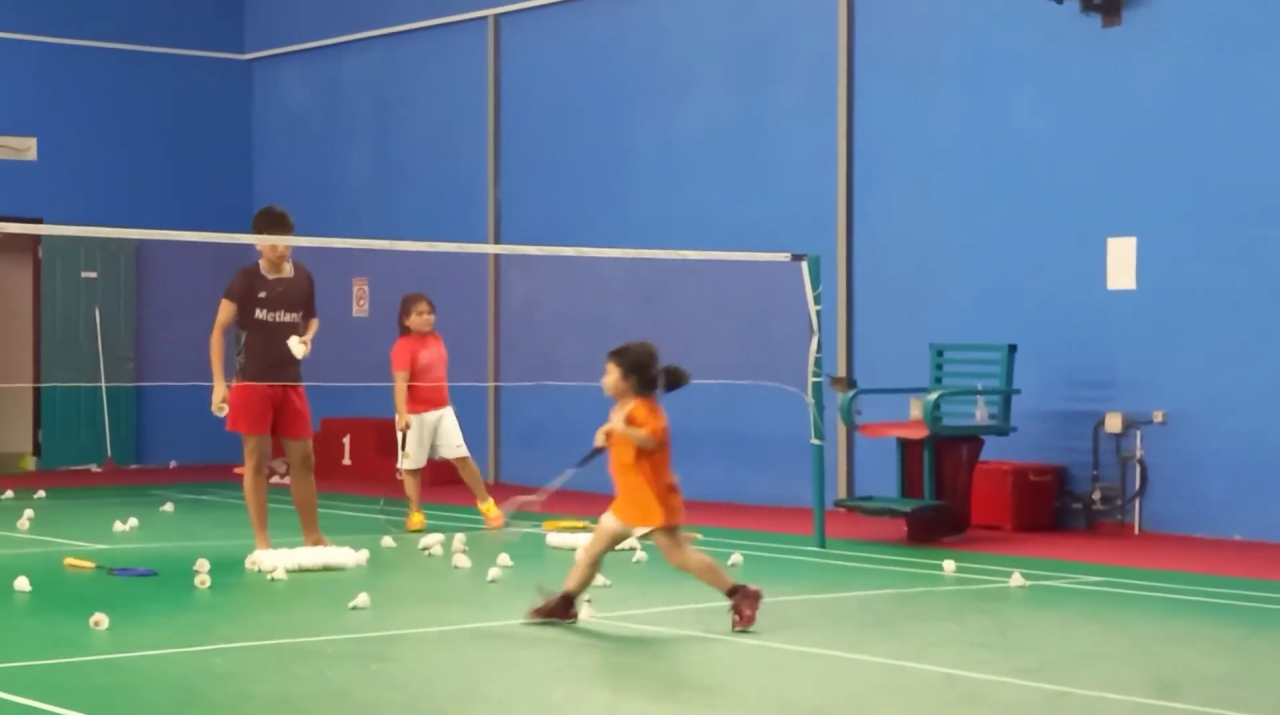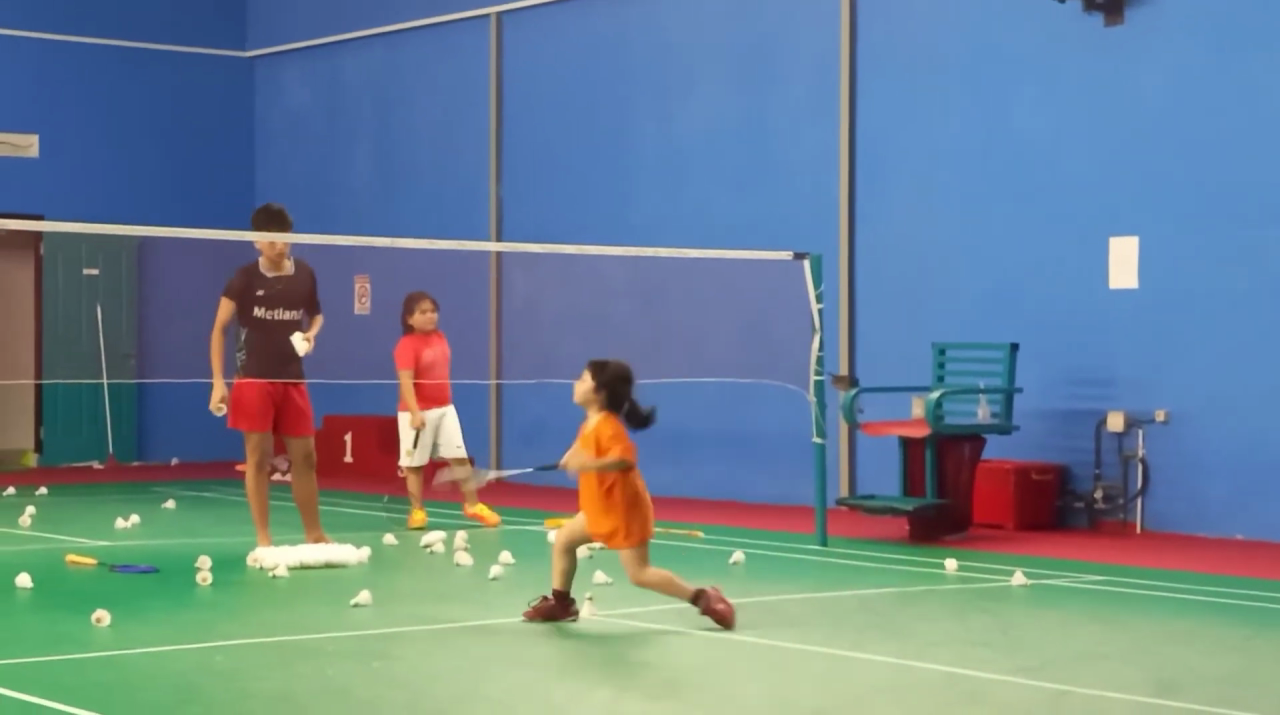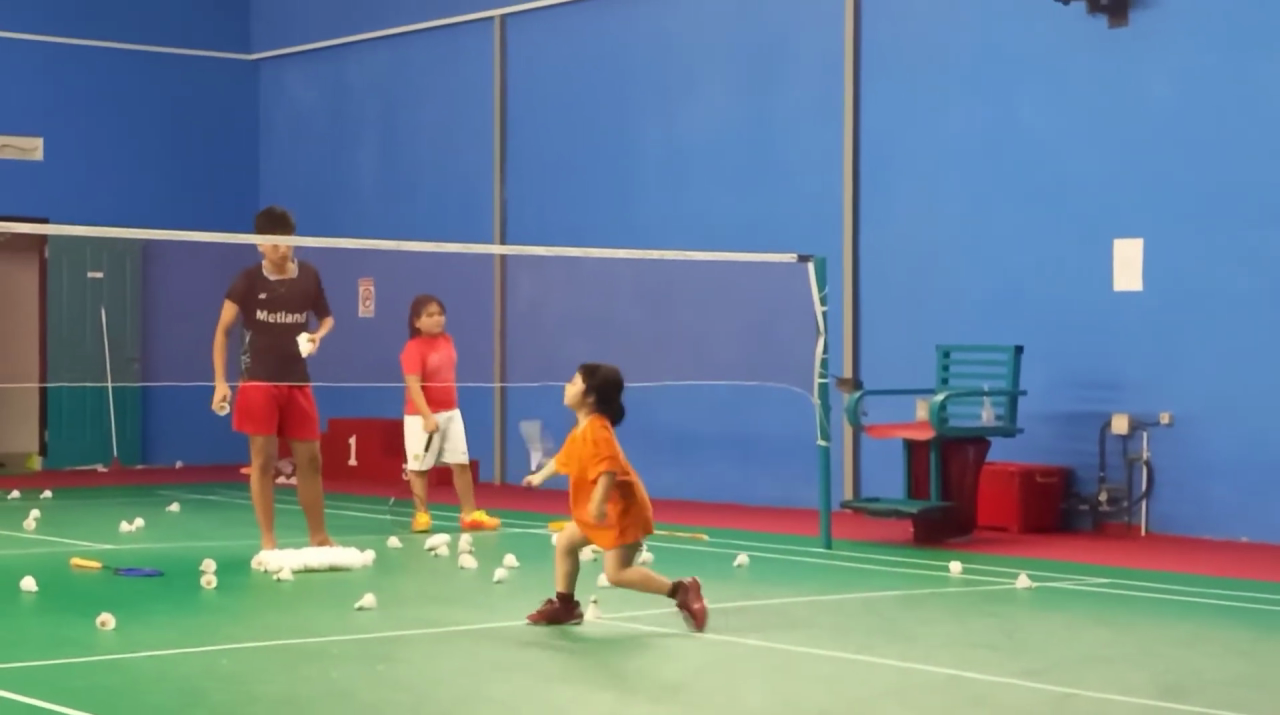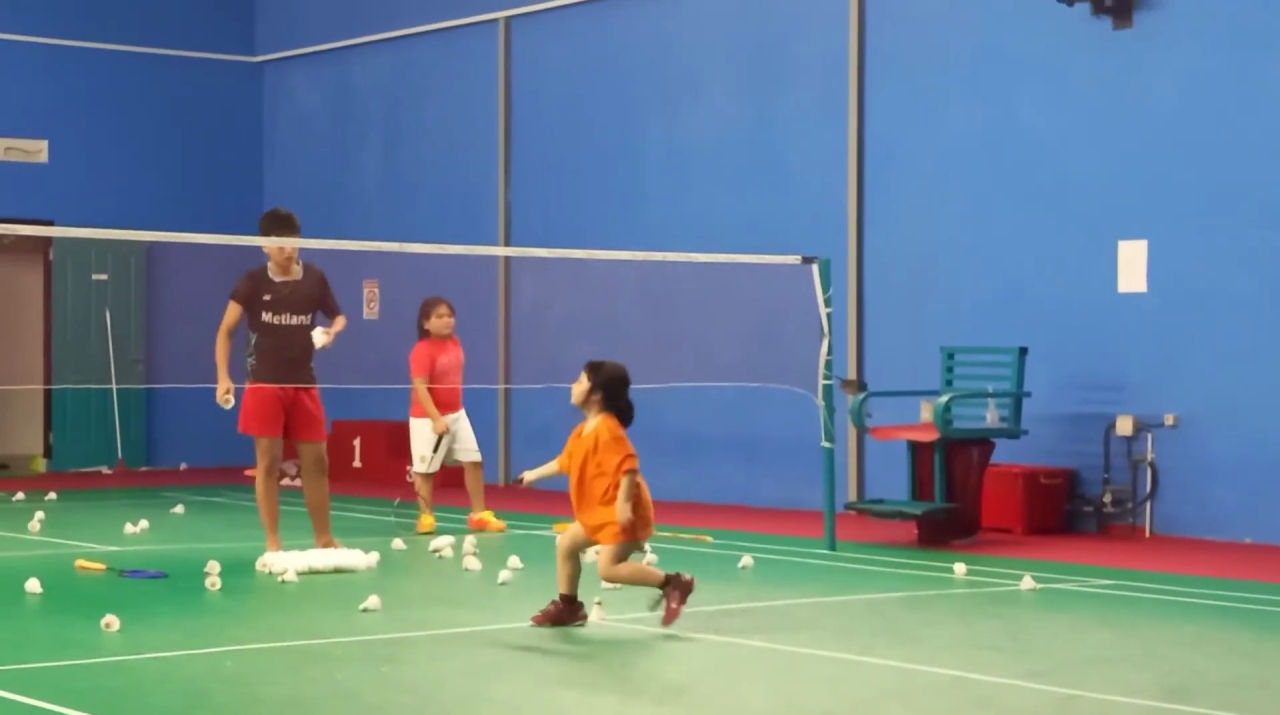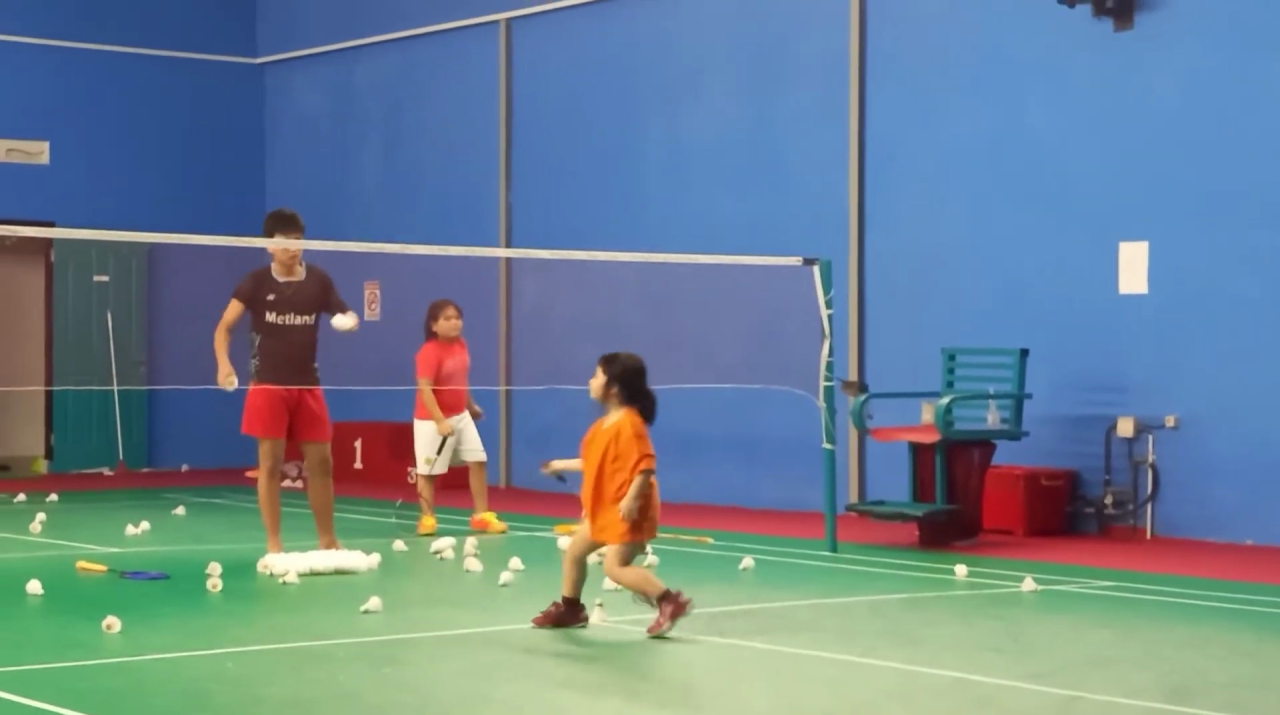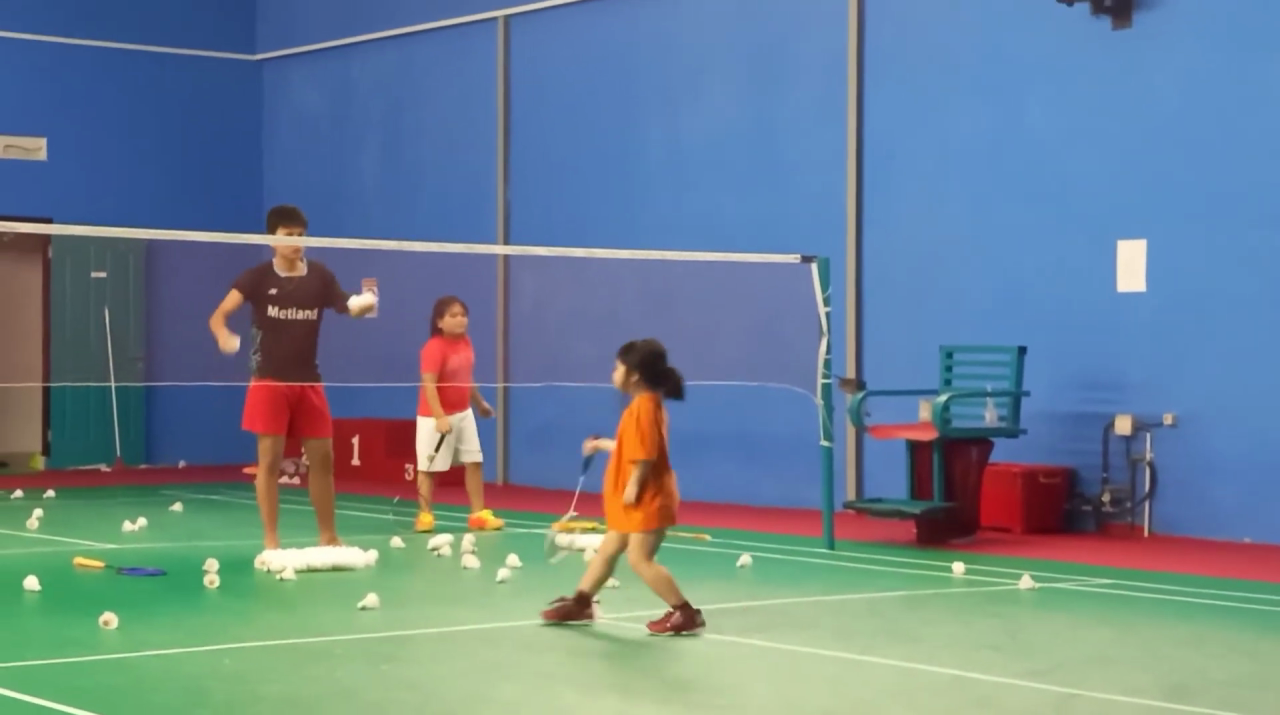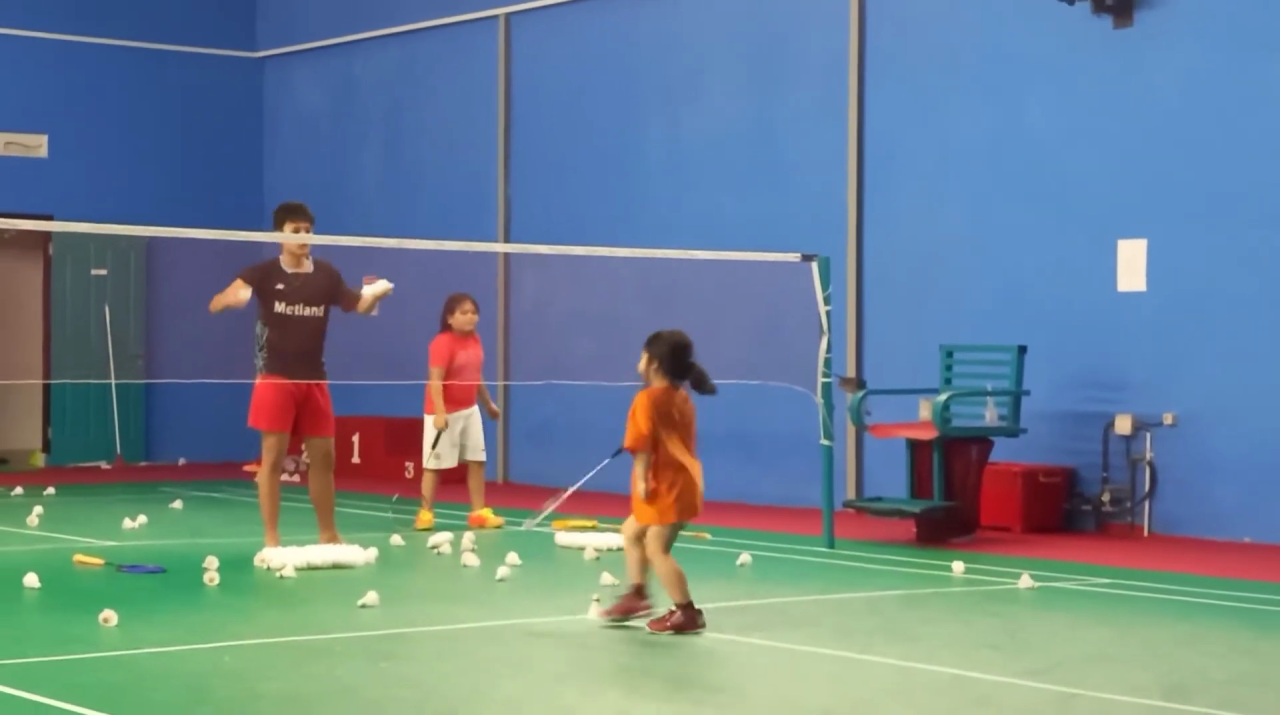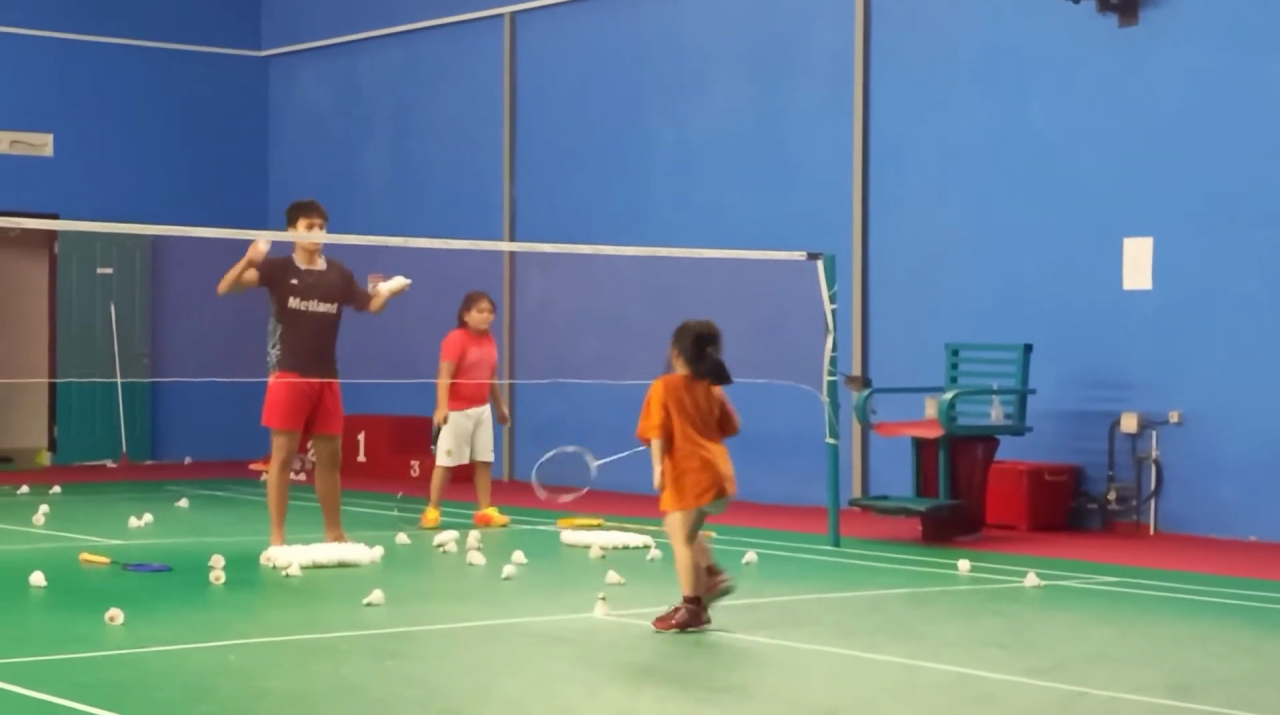
dt=0.1s
person 1, frame 1
left shoulder: (303, 278)
right shoulder: (245, 280)
right elbow: (219, 330)
left wrist: (307, 337)
right wrist: (219, 383)
left hip: (290, 382)
right hip: (252, 383)
left knee: (303, 459)
right knee: (257, 461)
left ankle: (313, 536)
right ankle: (262, 541)
person 1, frame 2
left shoulder: (305, 274)
right shoulder: (244, 278)
left elbow: (316, 314)
right elbow: (219, 329)
left wrist: (311, 334)
right wrist: (218, 382)
left hip: (293, 380)
right hip: (254, 380)
left knee: (305, 457)
right knee: (259, 458)
left ankle: (315, 534)
right ankle: (263, 539)
person 1, frame 3
left shoulder: (309, 276)
right shoulder: (247, 281)
left elbow: (326, 316)
right elbow: (222, 331)
left wrist: (319, 334)
right wrist: (220, 381)
left hip: (297, 383)
right hip: (258, 383)
left knee: (311, 461)
right knee: (263, 462)
left ankle: (319, 537)
right ankle: (268, 541)
person 1, frame 4
left shoulder: (315, 278)
right shoulder: (252, 282)
left elbow: (338, 316)
right elbow: (225, 331)
left wrist: (331, 331)
right wrist: (223, 377)
left hip: (304, 385)
right hip: (264, 385)
left knee: (317, 462)
right knee: (268, 464)
left ankle: (324, 539)
right ankle: (272, 543)
person 1, frame 5
left shoulder: (318, 279)
right shoulder: (255, 283)
left elbow: (343, 312)
right elbow: (223, 328)
left wrist: (349, 320)
right wrist: (223, 362)
left hip: (307, 385)
right hip: (268, 386)
left knee: (321, 462)
right knee: (271, 465)
left ankle: (328, 540)
right ankle: (273, 545)
person 1, frame 6
left shoulder: (320, 275)
right shoulder: (257, 277)
left elbow: (349, 308)
right elbow: (218, 316)
left wrist: (364, 304)
right wrist: (224, 335)
left hip: (309, 382)
right hip: (269, 381)
left knee: (323, 459)
right knee: (270, 461)
left ankle: (329, 536)
right ankle: (271, 541)
person 1, frame 7
left shoulder: (326, 274)
right shoulder: (264, 273)
left elbow: (358, 305)
right elbow: (215, 304)
left wrist: (375, 294)
right wrist: (233, 297)
left hip: (314, 380)
right hip: (275, 378)
left knee: (323, 458)
right knee: (273, 458)
left ankle: (328, 534)
right ankle: (271, 539)
person 1, frame 8
left shoulder: (338, 274)
right shoulder: (278, 269)
left elbow: (371, 304)
right elbow: (224, 289)
left wrist: (390, 289)
right wrist: (247, 260)
left hip: (326, 378)
right hip: (289, 376)
left knee: (330, 457)
right knee: (283, 456)
left ankle: (334, 533)
right ankle: (277, 537)
person 2, frame 1
left shoulder: (644, 407)
right shoulder: (623, 407)
left elbow: (654, 439)
left wrist: (621, 429)
right wrist: (607, 433)
left hip: (654, 499)
right hip: (629, 499)
left knee: (680, 555)
right knee: (596, 545)
left ankle: (741, 596)
right ankle: (565, 602)
person 2, frame 2
left shoulder: (608, 425)
right shoulder: (592, 424)
left elbow: (623, 459)
left wrist: (589, 464)
right wrist: (575, 456)
left hip: (624, 509)
right hip: (601, 508)
left knee: (639, 574)
right knee: (563, 539)
left ankle: (703, 598)
right ankle: (561, 602)
person 2, frame 3
left shoulder: (598, 431)
right shoulder: (581, 429)
left elbow: (609, 469)
right elbow: (563, 461)
left wrist: (597, 503)
right wrist: (540, 476)
left hip: (621, 511)
right hip: (598, 514)
left knee: (617, 573)
right knee: (565, 544)
left ankle: (683, 591)
right ankle: (565, 604)
person 2, frame 4
left shoulder: (608, 429)
right shoulder: (582, 429)
left elbow: (628, 467)
right elbow: (565, 462)
left wrist: (624, 503)
right wrist: (533, 473)
left hip: (620, 511)
right hip: (595, 511)
left knee: (608, 568)
right knee: (566, 546)
left ankle: (673, 583)
right ankle: (569, 606)
person 2, frame 5
left shoulder: (630, 423)
right shoulder: (602, 425)
left elbow: (644, 466)
right elbow: (591, 462)
left wrist: (630, 499)
right wrist: (560, 465)
left hip: (628, 510)
right hip: (603, 510)
left knee: (615, 567)
right knee: (574, 549)
left ankle: (671, 601)
right ankle: (570, 608)
person 2, frame 6
left shoulder: (643, 407)
right shoulder: (648, 404)
left elbow: (644, 454)
left wrist: (634, 487)
right wrist: (604, 445)
left hip: (649, 499)
right hip: (629, 502)
left knee: (641, 560)
right knee: (608, 549)
left ankle: (684, 613)
right ankle: (579, 603)
person 2, frame 7
left shoulder: (647, 398)
right shoulder: (681, 398)
left elbow: (642, 442)
left wrist: (640, 478)
left hip: (668, 486)
right hip: (682, 483)
left knee: (658, 551)
right knee: (631, 535)
left ankle: (687, 614)
right ankle: (636, 595)
person 2, frame 8
left shoulder: (664, 387)
right shoulder: (713, 390)
left elbow: (656, 431)
right elbow: (730, 428)
left wrist: (657, 466)
left hip: (690, 476)
right hip: (715, 471)
left knee: (681, 539)
right knee: (687, 534)
left ankle: (693, 608)
right ankle: (714, 577)
person 3, frame 1
left shoulder: (437, 340)
right shoulder: (403, 346)
right elbow: (400, 383)
right wrist: (402, 414)
left hip: (442, 411)
right hip: (415, 415)
left knee: (462, 456)
right knee: (412, 465)
left ankle: (485, 502)
right ankle: (415, 514)
person 3, frame 2
left shoulder: (440, 338)
right shoulder: (406, 345)
right elbow: (405, 381)
right wrist: (415, 412)
left hip: (445, 409)
right hip: (417, 413)
left knee: (459, 457)
right knee: (414, 463)
left ankle: (472, 506)
right ankle: (417, 511)
person 3, frame 3
left shoulder: (447, 340)
right shoulder: (413, 349)
right elbow: (413, 385)
right wrist: (427, 416)
left hip: (451, 413)
right hip: (421, 417)
left knee: (461, 463)
right knee: (419, 466)
left ankle: (470, 514)
right ankle: (421, 514)
person 3, frame 4
left shoulder: (455, 343)
right shoulder: (422, 350)
right elbow: (420, 388)
right wrist: (436, 418)
left hip: (457, 414)
right hip: (427, 418)
left knee: (474, 460)
right knee: (425, 468)
left ankle: (479, 514)
right ankle: (425, 516)
person 3, frame 5
left shoulder: (461, 345)
right shoulder: (429, 352)
right elbow: (425, 389)
left wrist: (471, 405)
right wrist: (440, 421)
left hip: (461, 416)
right hip: (431, 420)
left knee: (479, 461)
right knee: (428, 470)
left ankle: (481, 515)
right ankle: (427, 517)
person 3, frame 6
left shoulder: (466, 343)
right shoulder: (435, 347)
right elbow: (429, 385)
left wrist: (480, 402)
right wrist: (440, 417)
left hip: (463, 413)
right hip: (437, 417)
left knee: (474, 461)
right knee: (429, 466)
left ankle: (478, 513)
right ankle: (425, 514)
person 3, frame 7
left shoulder: (475, 341)
right shoulder: (443, 342)
right elbow: (435, 379)
left wrist: (488, 403)
right wrist: (440, 412)
left hip: (470, 410)
right hip: (444, 414)
left knee: (477, 460)
right knee: (435, 463)
left ankle: (479, 512)
right ankle: (425, 512)
person 3, frame 8
left shoulder: (489, 341)
right shoulder: (456, 339)
right elbow: (445, 375)
left wrist: (500, 405)
right wrist: (442, 407)
left hip: (482, 409)
right hip: (456, 410)
left knee: (484, 460)
right knee: (446, 461)
left ankle: (485, 510)
right ankle: (432, 510)
